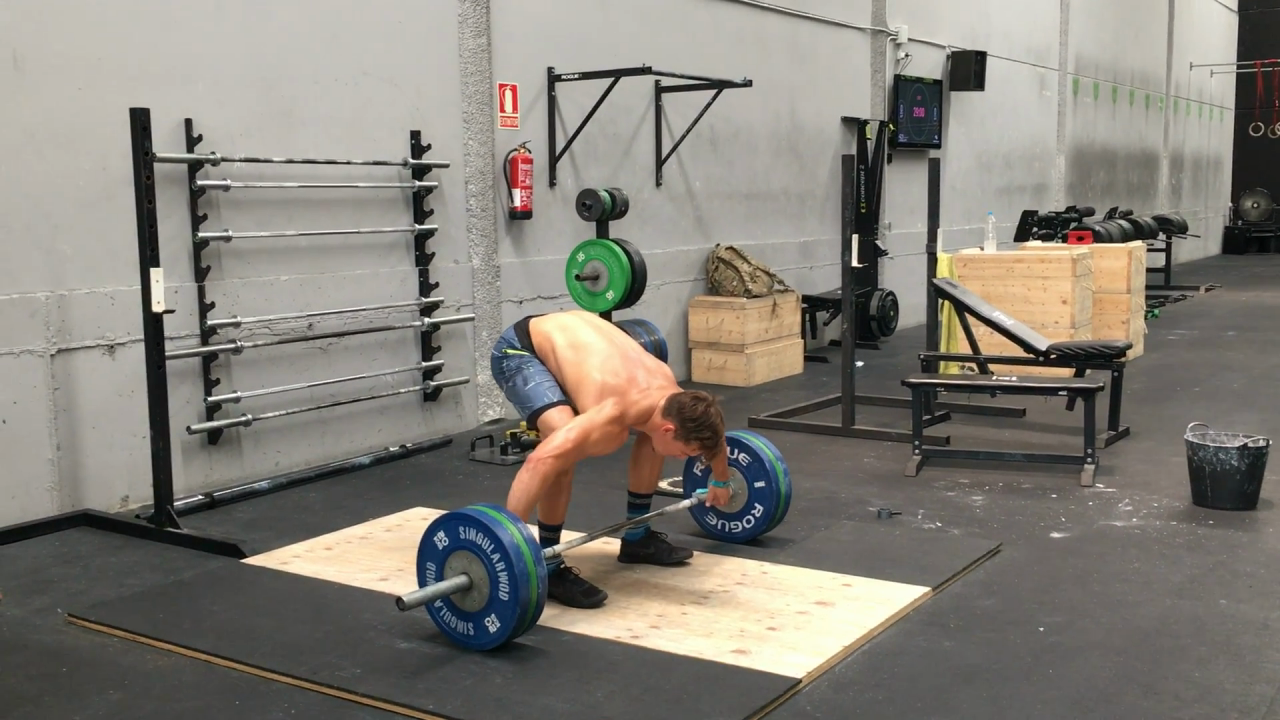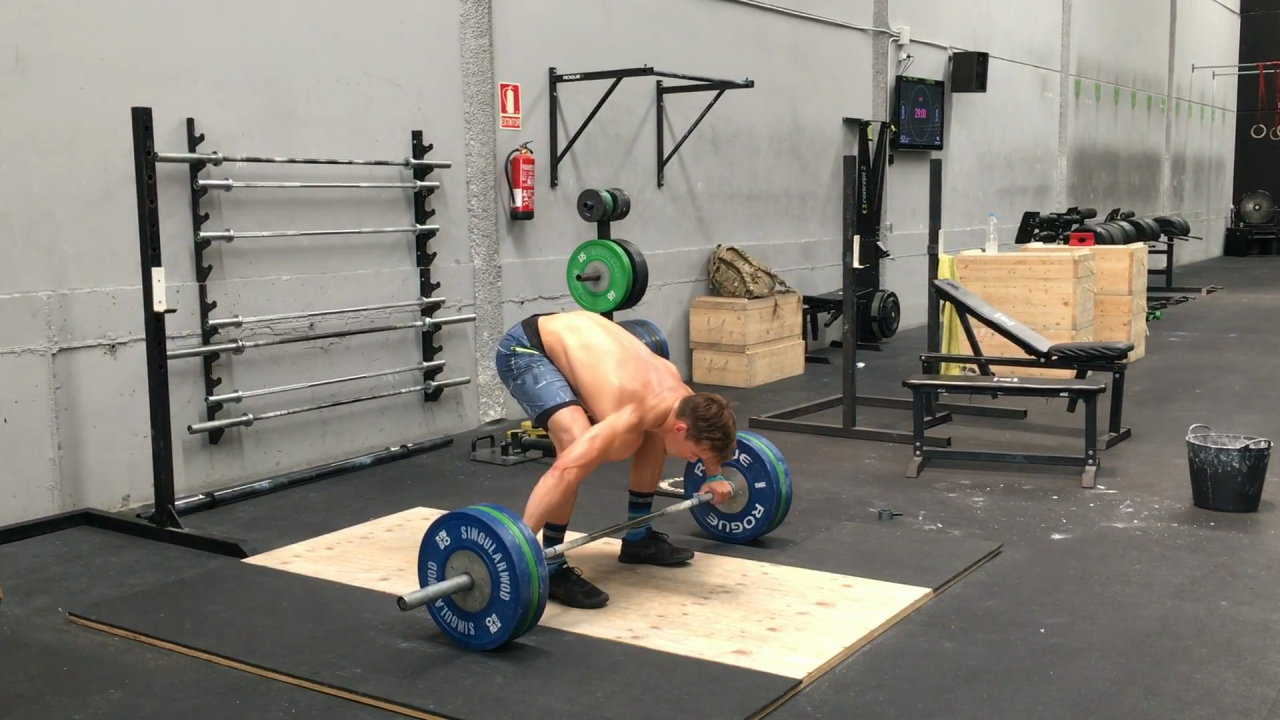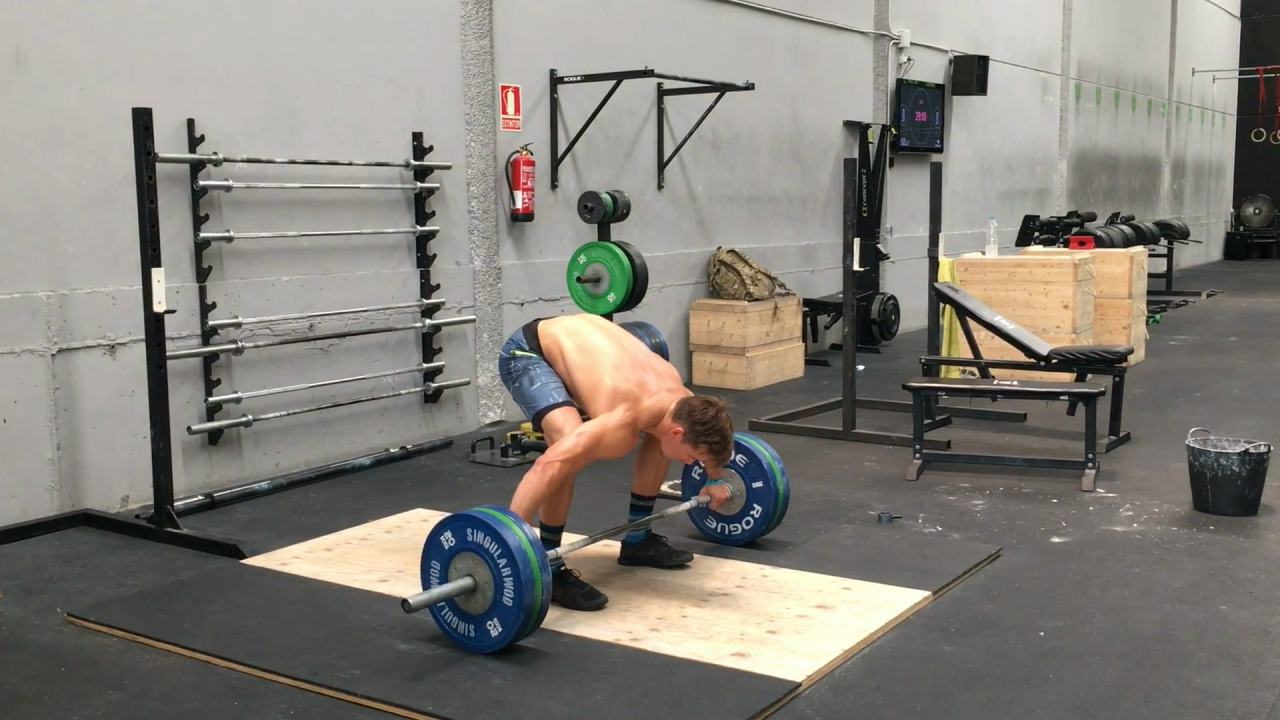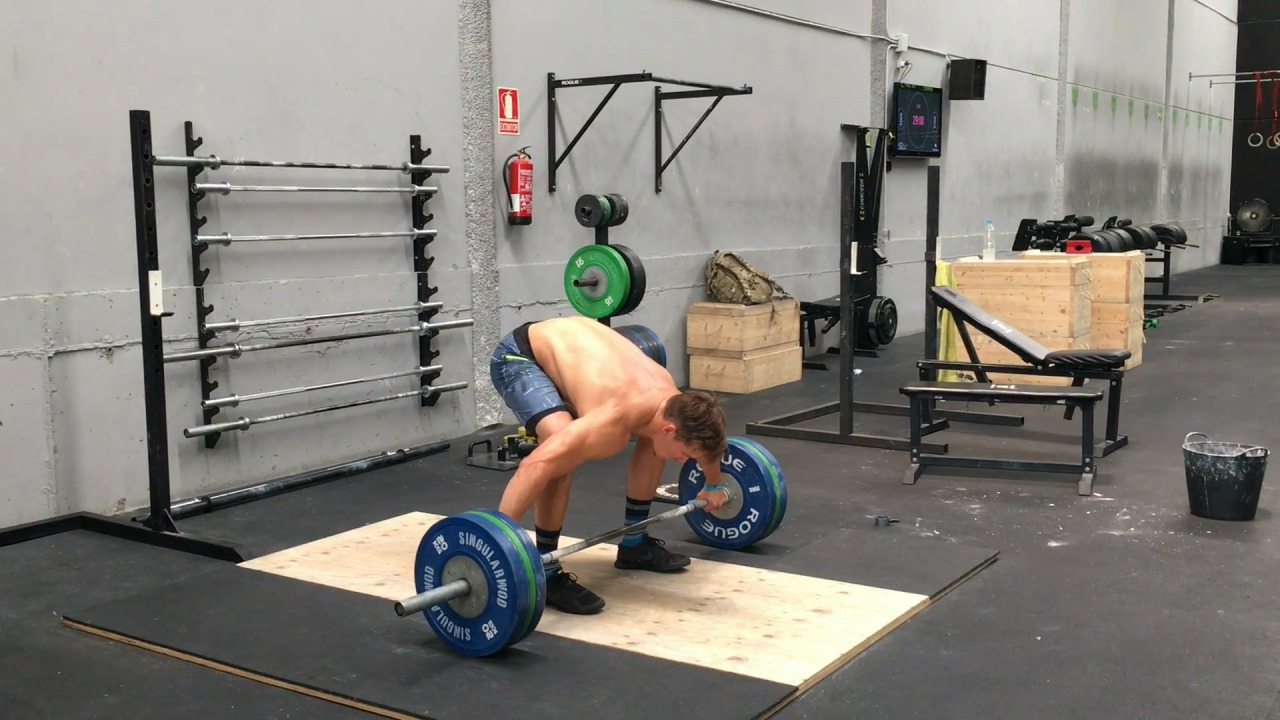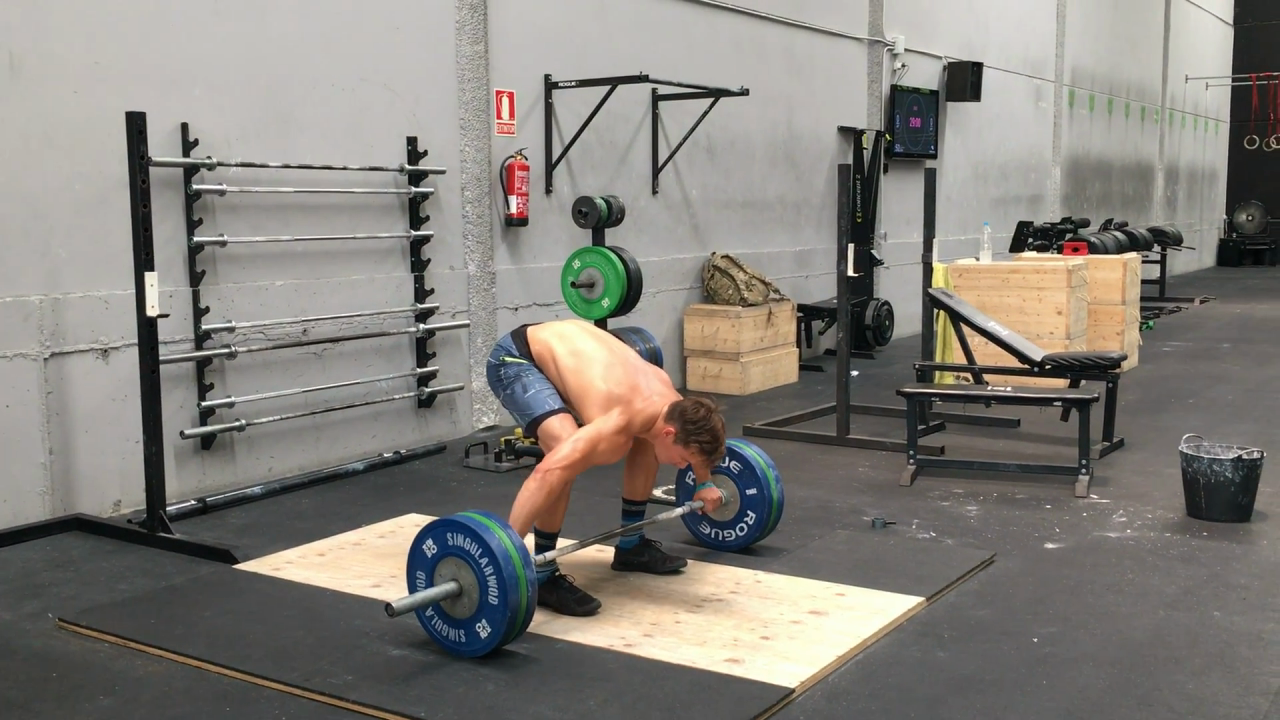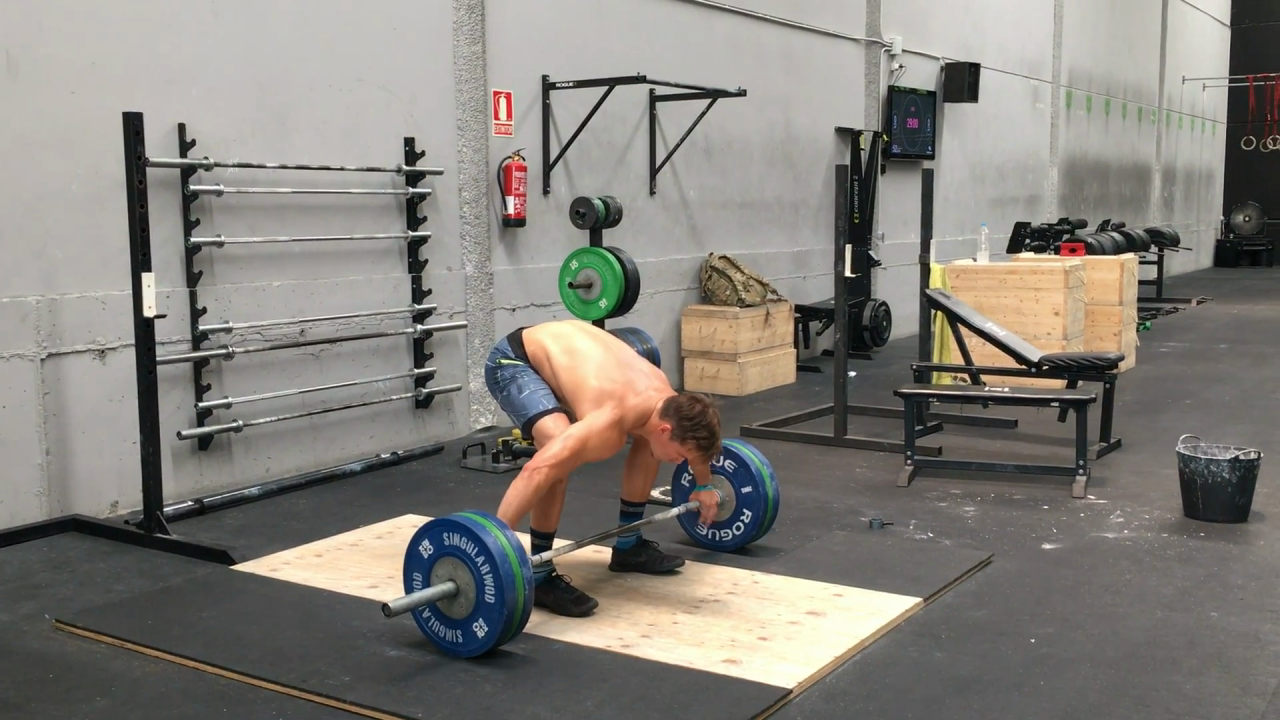
dt=0.3s
person 1, frame 1
left shoulder: (674, 400)
right shoulder: (612, 420)
left elbow: (712, 434)
right elbow: (539, 463)
left wrist: (721, 482)
right hip: (519, 350)
left knee: (650, 435)
right knee: (561, 453)
left ankle: (637, 538)
right ankle: (549, 569)
person 1, frame 2
left shoulder: (681, 398)
right shoulder: (629, 423)
left elbow: (707, 425)
right elbow: (564, 471)
left wrist: (713, 476)
right hip: (524, 349)
right knee: (576, 440)
left ankle: (638, 539)
right ankle: (551, 569)
person 1, frame 3
left shoulder: (681, 400)
right shoulder: (622, 426)
left elbow: (707, 433)
right elbow: (548, 466)
left wrist: (714, 480)
right hip: (527, 353)
left knee: (657, 437)
right knee: (568, 440)
left ankle: (637, 541)
right ankle: (549, 571)
person 1, frame 4
left shoulder: (672, 401)
right shoulder: (613, 423)
left elbow: (703, 435)
right elbow: (533, 466)
left wrist: (713, 486)
right hip: (518, 357)
left knee: (653, 440)
right knee: (563, 456)
left ankle: (634, 544)
right ankle: (547, 575)
person 1, frame 5
left shoulder: (671, 405)
right shoulder: (617, 429)
left elbow: (698, 436)
right elbow: (546, 473)
left wrist: (704, 484)
left hip: (563, 344)
right hip: (515, 358)
right knee: (565, 445)
left ankle: (631, 546)
right ankle: (544, 577)
person 1, frame 6
left shoulder: (667, 402)
right shoulder: (609, 424)
left elbow: (695, 441)
right elbow: (535, 471)
left wrist: (704, 487)
right hip: (513, 361)
left knee: (647, 441)
right knee: (557, 457)
left ankle: (629, 547)
right ankle: (541, 578)
